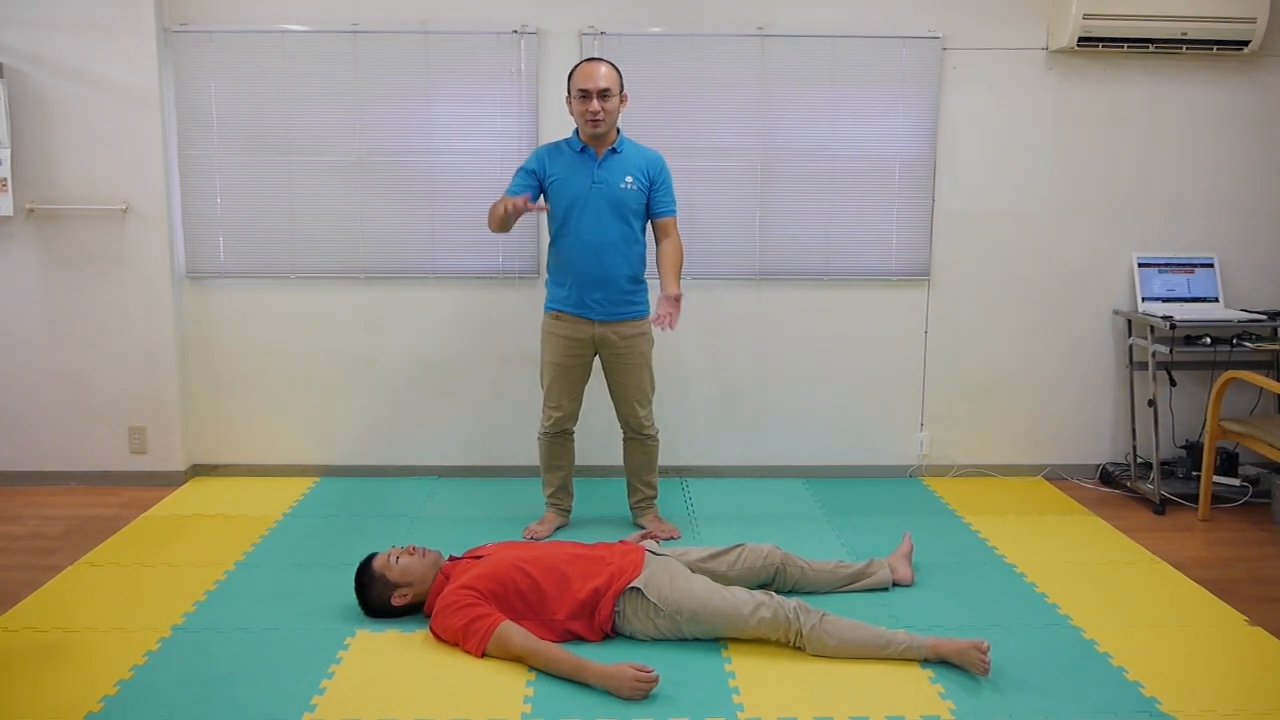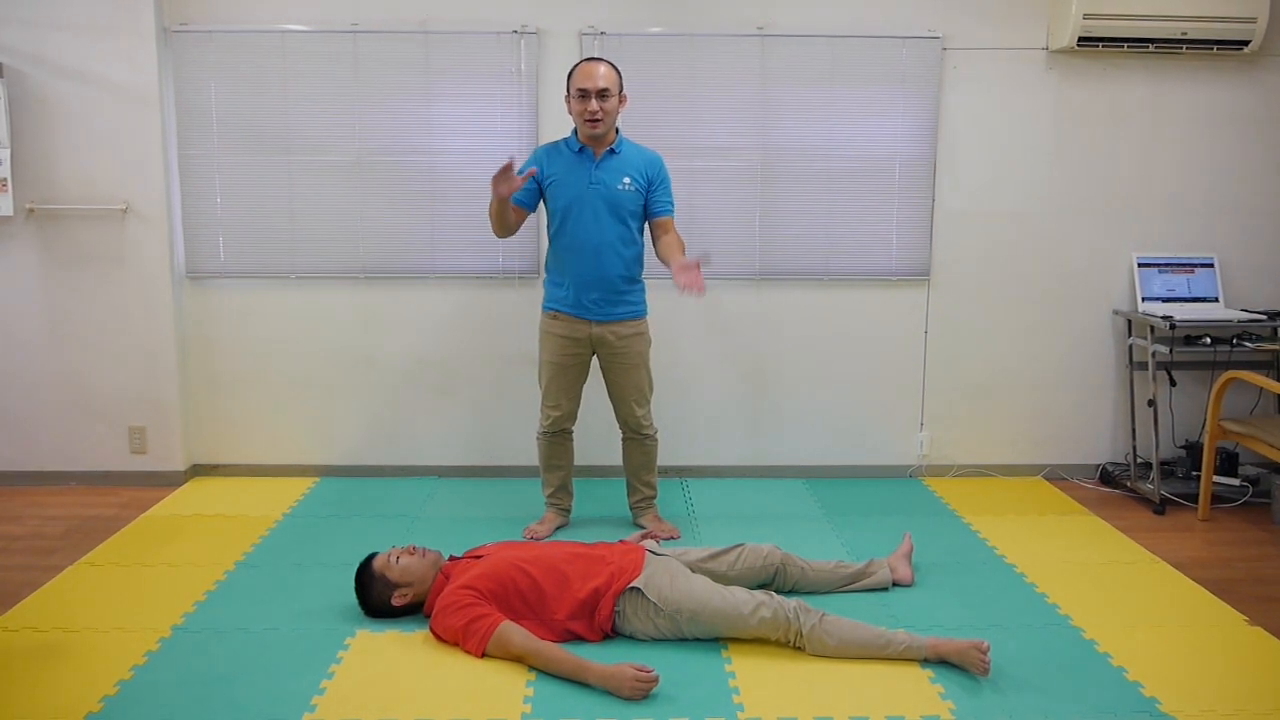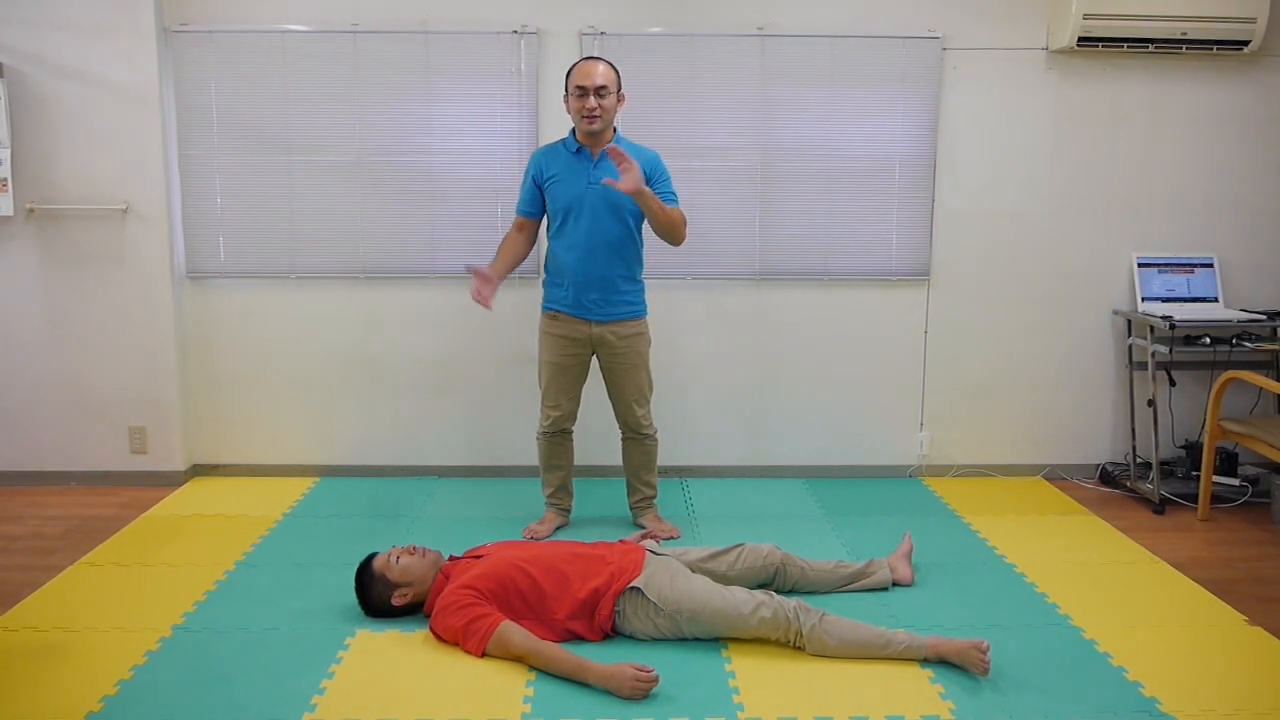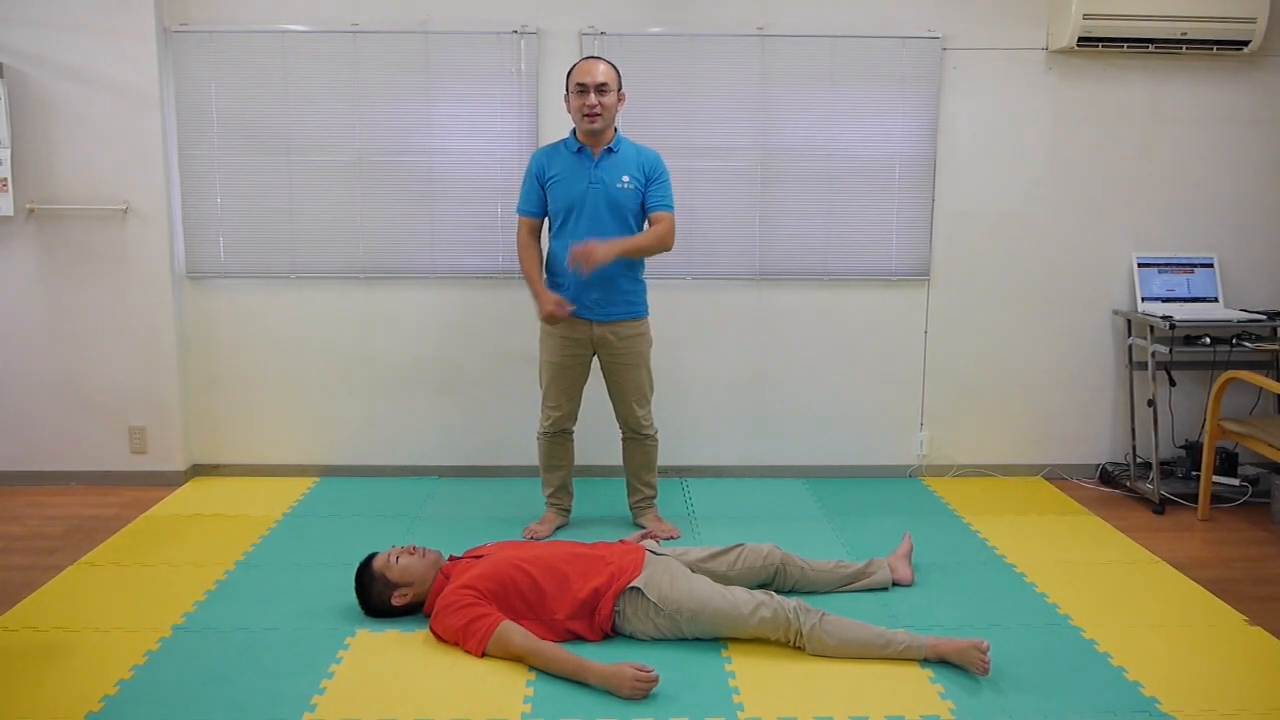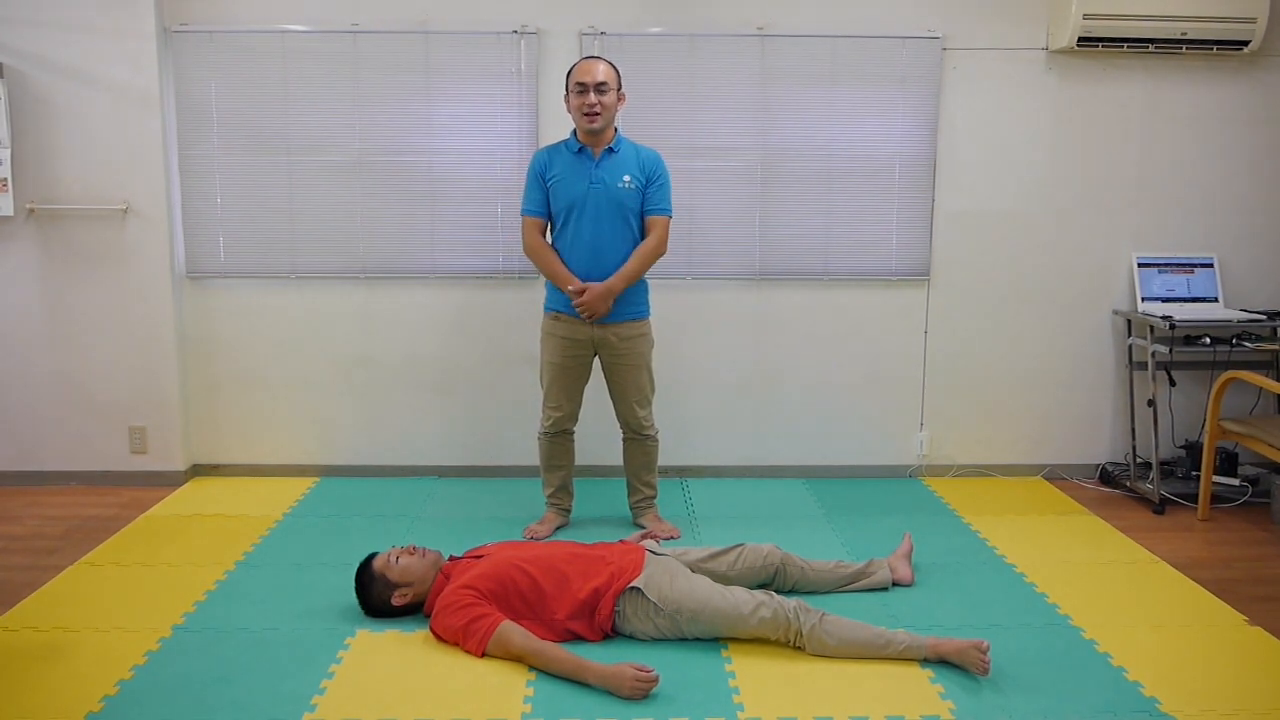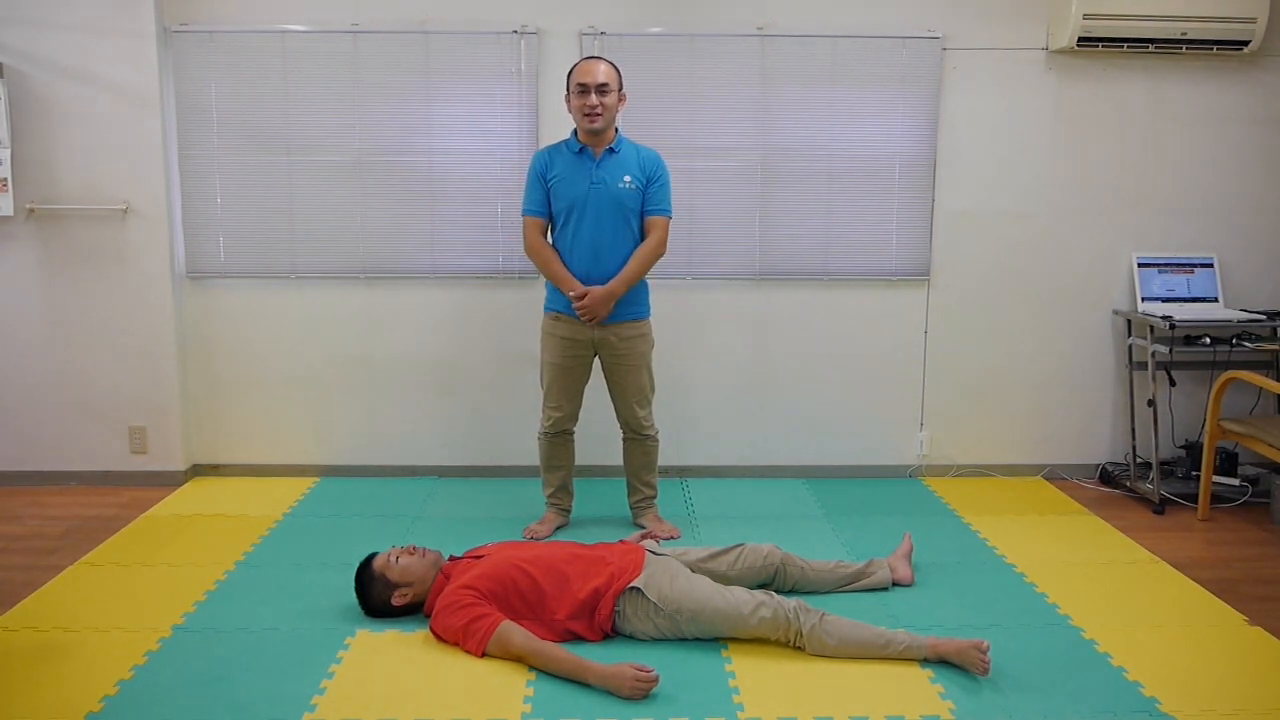
dt=0.4s
person 1, frame 1
left shoulder: (469, 561)
right shoulder: (453, 609)
right elbow: (524, 646)
left wrist: (620, 544)
right wrist: (602, 676)
left hip: (637, 561)
right hip: (632, 601)
left knee: (768, 560)
right knee: (785, 618)
left ankle: (885, 570)
right ankle: (934, 648)
person 1, frame 2
left shoulder: (470, 561)
right shoulder: (453, 610)
right elbow: (524, 647)
left wrist: (618, 545)
right wrist: (601, 675)
left hip: (635, 561)
right hip: (633, 599)
left knee: (768, 559)
right knee: (784, 617)
left ankle: (886, 570)
right ankle: (934, 646)
person 1, frame 3
left shoulder: (469, 561)
right shoulder: (453, 609)
right elbow: (524, 646)
left wrist: (620, 544)
right wrist: (602, 676)
left hip: (637, 560)
right hip: (632, 600)
left knee: (767, 560)
right knee: (785, 618)
left ankle: (885, 570)
right ankle: (935, 647)
person 1, frame 4
left shoulder: (470, 561)
right shoulder: (454, 610)
right elbow: (524, 647)
left wrist: (619, 544)
right wrist: (602, 676)
left hip: (636, 560)
right hip: (634, 599)
left knee: (768, 559)
right knee: (785, 617)
left ankle: (886, 570)
right ankle: (934, 646)
person 1, frame 5
left shoulder: (469, 560)
right shoulder: (453, 609)
right elbow: (524, 646)
left wrist: (622, 544)
right wrist: (601, 675)
left hip: (637, 559)
right hip: (633, 601)
left knee: (767, 560)
right knee: (785, 618)
left ankle: (885, 570)
right ankle: (935, 648)
person 1, frame 6
left shoulder: (469, 560)
right shoulder: (453, 609)
right elbow: (523, 646)
left wrist: (620, 544)
right wrist: (602, 675)
left hip: (637, 560)
right hip: (633, 601)
left knee: (767, 560)
right knee: (786, 618)
left ankle: (884, 570)
right ankle: (935, 648)
person 2, frame 1
left shoulder: (650, 164)
right shoulder: (546, 160)
left elbow: (667, 234)
right elbow: (495, 221)
left wrist: (670, 288)
right wrist: (509, 209)
left hip: (630, 318)
right hip: (564, 316)
left knee: (639, 423)
right knee: (556, 422)
left ankle: (645, 507)
right ankle: (557, 507)
person 2, frame 2
left shoulder: (648, 164)
right shoulder: (545, 159)
left elbow: (663, 232)
right elbow: (503, 229)
left wrist: (679, 264)
right wrist: (500, 196)
left hip: (626, 318)
right hip: (562, 316)
left knee: (638, 423)
right knee: (554, 421)
left ankle: (645, 507)
right ankle: (556, 507)
person 2, frame 3
left shoulder: (645, 162)
right shoulder: (544, 162)
left elbow: (676, 235)
right elbow: (523, 231)
left wrist: (640, 194)
right wrist: (495, 272)
left hip: (625, 317)
right hip: (560, 316)
left knee: (638, 422)
right knee: (554, 422)
left ankle: (645, 507)
right ankle: (556, 507)
person 2, frame 4
left shoulder: (647, 162)
right shoulder: (545, 162)
left elbow: (665, 236)
right elbow: (528, 234)
left wrist: (611, 249)
right wrist: (540, 293)
left hip: (627, 317)
right hip: (564, 317)
left knee: (638, 423)
right knee: (555, 421)
left ankle: (645, 508)
right ankle: (556, 507)
person 2, frame 5
left shoulder: (647, 163)
right shoulder: (546, 162)
left elbow: (657, 240)
right elbow: (533, 239)
left wrist: (608, 290)
right wrist: (575, 289)
left hip: (628, 316)
right hip: (563, 316)
left knee: (638, 423)
right knee: (556, 422)
left ankle: (645, 508)
right ankle: (556, 507)
person 2, frame 6
left shoulder: (648, 163)
right shoulder: (546, 162)
left elbow: (656, 241)
right elbow: (534, 240)
left wrist: (609, 293)
right wrist: (576, 291)
left hip: (628, 316)
right hip: (563, 316)
left knee: (638, 423)
right knee: (556, 422)
left ankle: (645, 508)
right ankle: (557, 507)
